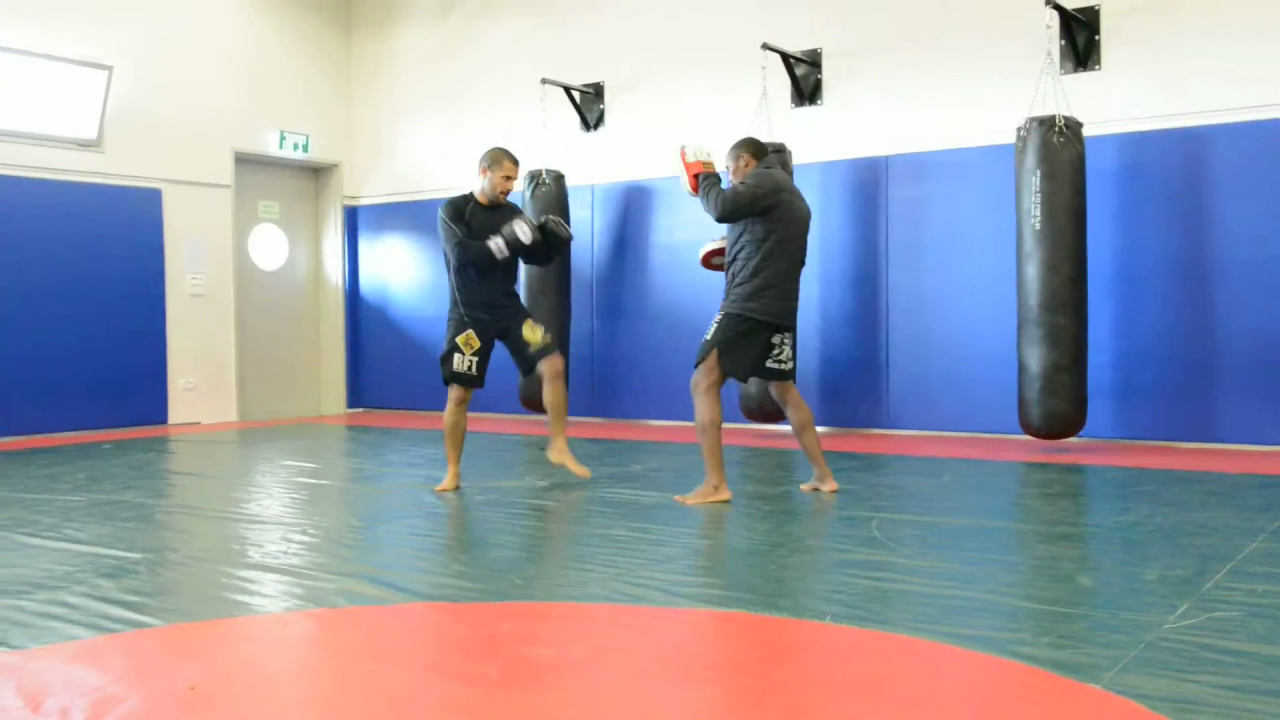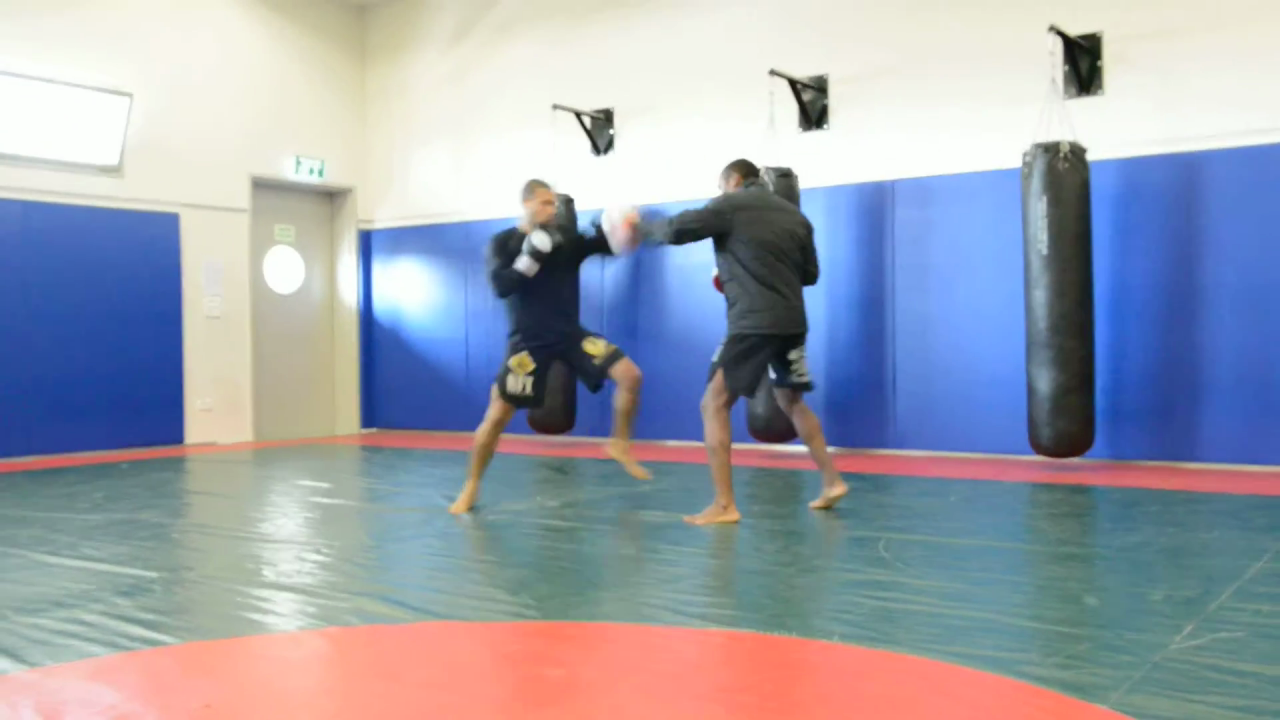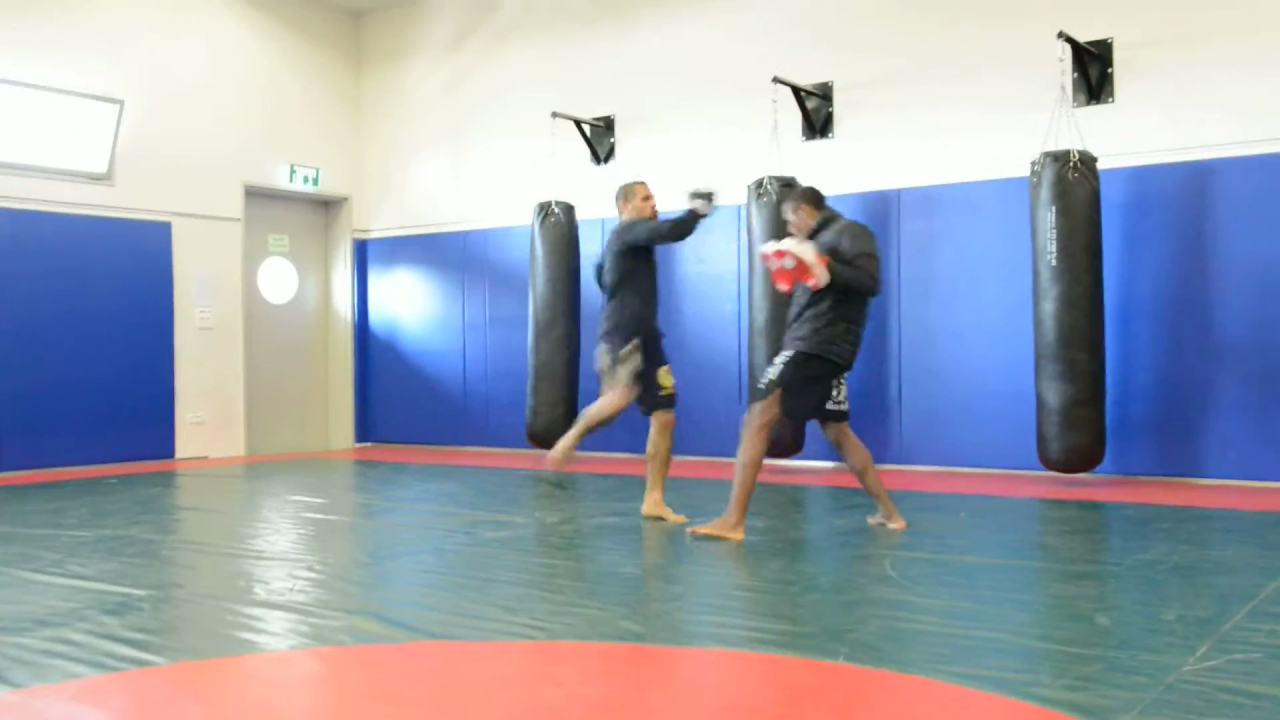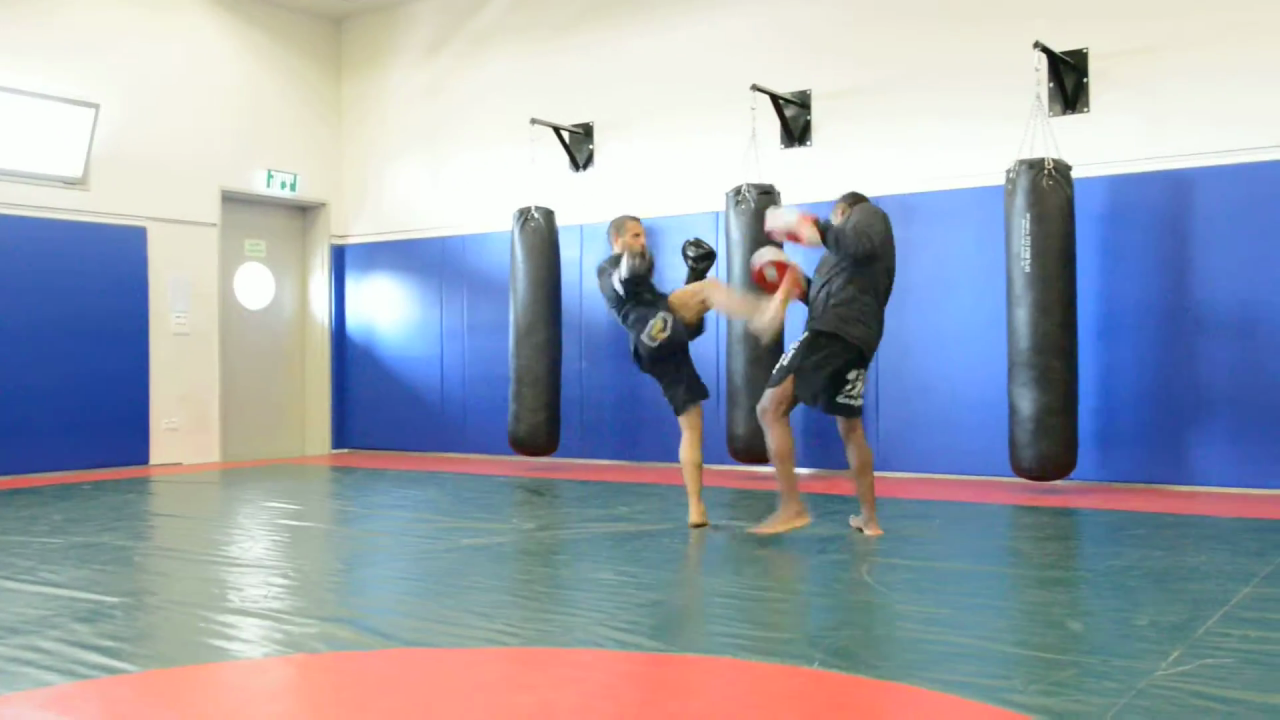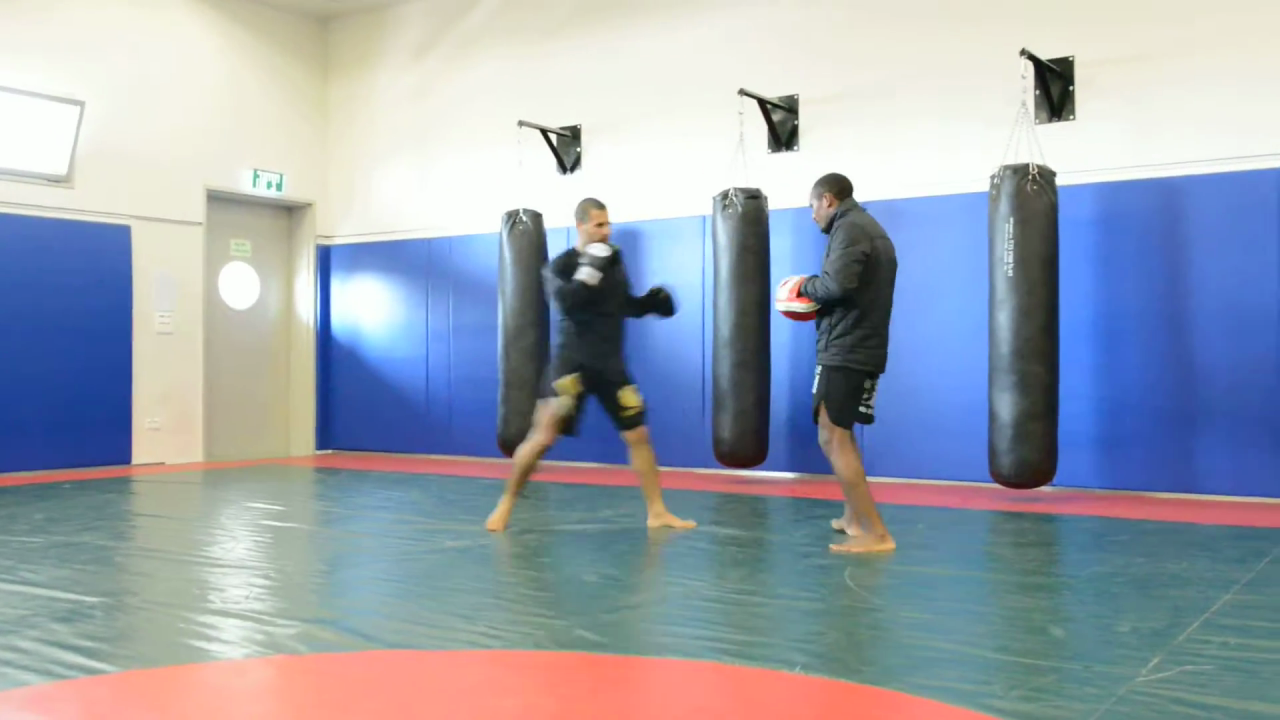
dt=0.4s
person 1, frame 1
left shoulder: (765, 181)
right shoulder: (793, 195)
left elbow: (722, 208)
left wrist: (703, 178)
left hip: (748, 305)
right hip: (782, 307)
left knee: (704, 383)
right knee: (784, 389)
left ankle: (715, 484)
right ankle: (823, 475)
person 1, frame 2
left shoulder: (731, 204)
right shoulder: (794, 215)
left elbow: (677, 231)
right elbow: (811, 273)
left hip: (753, 325)
right hip: (792, 322)
left knee: (714, 405)
right knee: (792, 402)
left ankle: (723, 505)
right ankle: (832, 481)
person 1, frame 3
left shoulder: (851, 232)
right shoulder: (826, 242)
left elbow: (869, 280)
left wrist: (827, 268)
right wrist: (798, 287)
left hip: (816, 346)
right hip: (830, 348)
left knee: (757, 421)
right knee: (838, 432)
left ankle: (733, 520)
right ankle: (889, 511)
person 1, frame 4
left shoulder: (870, 215)
right shoulder: (879, 237)
left elbow: (862, 244)
left wrist: (814, 228)
right wrist: (807, 288)
left hip: (831, 331)
right hip: (860, 341)
left knee: (771, 409)
right knee: (850, 426)
left ankle: (791, 508)
right ankle: (868, 516)
person 1, frame 5
left shoulder: (848, 229)
right shoulder: (872, 229)
left elbow: (839, 284)
left wrist: (807, 287)
right wrist: (816, 295)
left hip: (844, 351)
right hip: (867, 348)
left knee: (833, 439)
right knee: (840, 434)
left ankle: (875, 533)
right ankle: (853, 517)
person 2, frame 1
left shoulder: (512, 213)
right shoulder: (453, 210)
left elbow: (536, 257)
right elbow: (462, 256)
left wrist: (553, 239)
right wrist: (506, 241)
left hip: (509, 309)
right hip: (469, 316)
left knee: (553, 368)
right knee: (458, 395)
left ankle: (559, 449)
right ankle: (452, 473)
person 2, frame 2
left shoulder: (566, 236)
right shoulder: (502, 242)
left elbow: (602, 245)
right elbow: (502, 287)
left wrist: (609, 234)
right wrist: (531, 255)
left hip: (567, 334)
right hip: (528, 340)
left knee: (630, 375)
right knee: (498, 415)
left ankle: (620, 445)
right ankle: (469, 489)
person 2, frame 3
left shoulder: (631, 238)
right shoulder: (629, 230)
left elbow: (604, 278)
right elbow: (670, 232)
right wrist: (700, 206)
left hip: (646, 337)
right hip: (621, 334)
left knee: (665, 419)
right knee: (619, 401)
left ankle: (654, 500)
right ankle: (572, 437)
person 2, frame 4
left shoulder: (631, 267)
right shoulder: (611, 266)
right elbow: (615, 291)
left wrist: (696, 270)
right wrist: (624, 276)
left hip: (656, 348)
right hip: (659, 330)
left knee: (692, 427)
right knee: (707, 289)
left ankle: (695, 509)
right ankle: (764, 316)
person 2, frame 5
left shoulder: (614, 263)
right shoulder: (561, 265)
left elbow: (627, 305)
right elbow: (568, 303)
left wrist: (651, 302)
right wrist: (590, 266)
left hip: (610, 364)
right hip: (573, 362)
left knee: (637, 435)
right knee: (542, 438)
left ankle: (658, 513)
right ankle: (506, 505)
